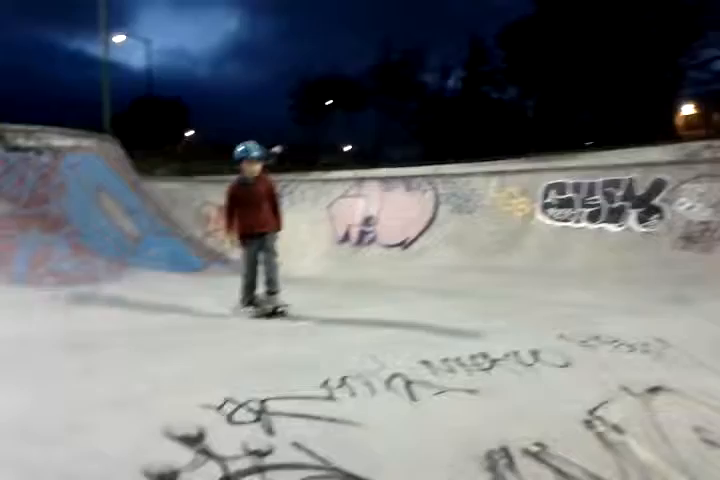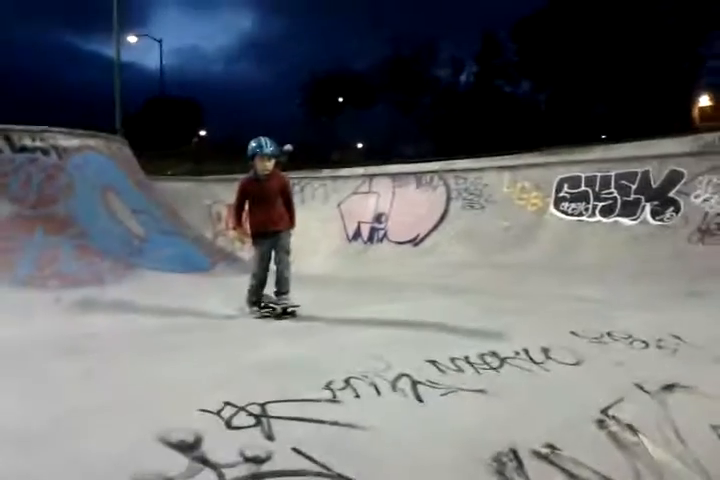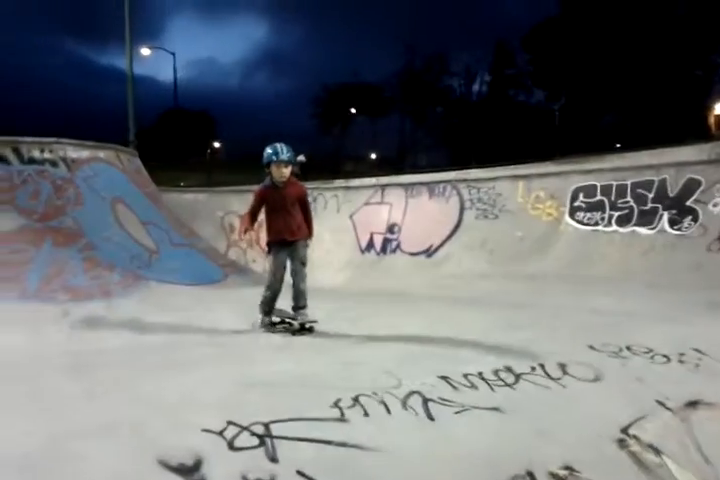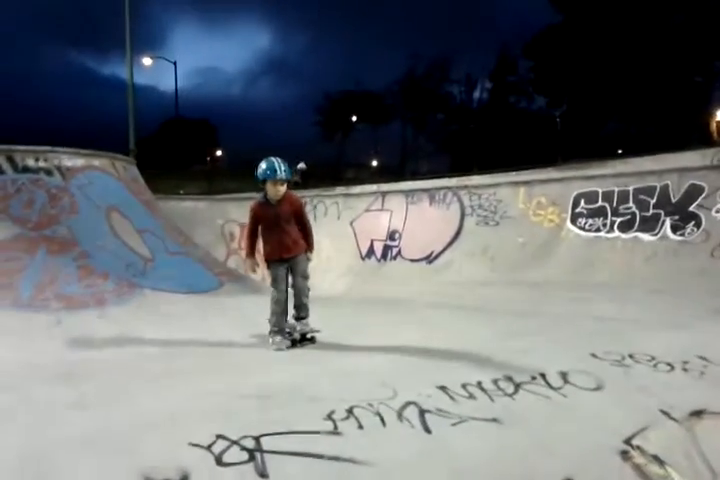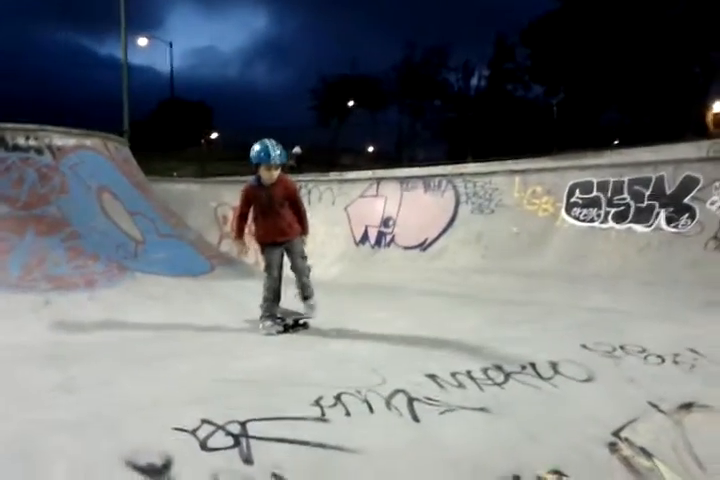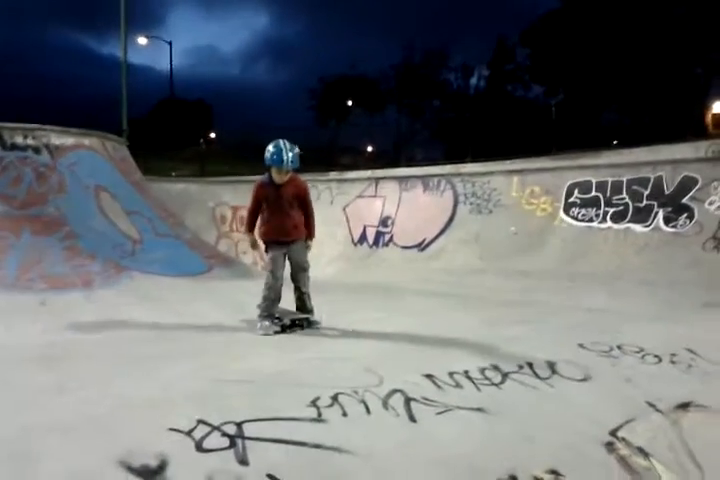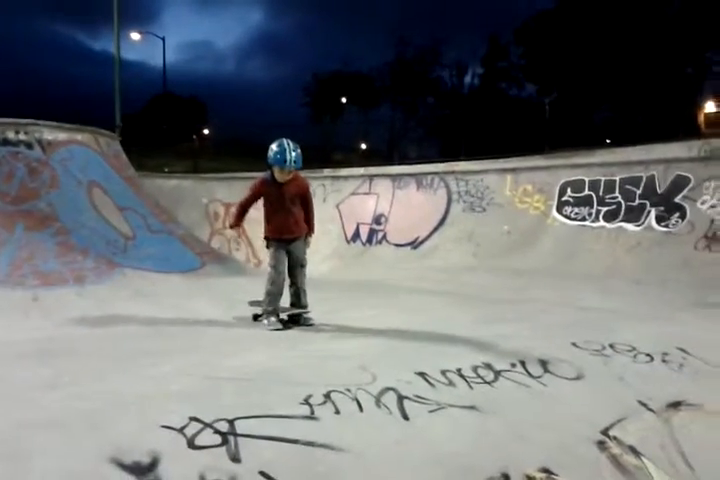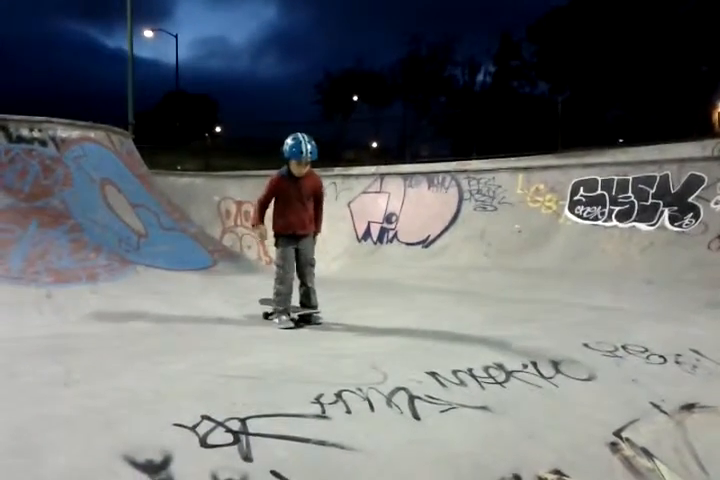
dt=0.3s
person 1, frame 1
left shoulder: (267, 183)
right shoulder: (236, 187)
left elbow: (275, 205)
right elbow: (230, 209)
left wrist: (277, 227)
right wrist: (230, 230)
left hip: (267, 231)
right hip: (247, 233)
left knee: (270, 263)
right knee: (249, 268)
left ankle: (272, 295)
right ankle: (247, 301)
person 1, frame 2
left shoulder: (281, 180)
right shoulder: (247, 183)
left elbow: (289, 203)
right elbow: (239, 205)
left wrist: (291, 224)
right wrist: (238, 226)
left hip: (281, 229)
right hip: (260, 232)
left knee: (283, 263)
right knee: (260, 268)
left ankle: (283, 295)
right ankle: (253, 301)
person 1, frame 3
left shoulder: (298, 188)
right shoulder: (264, 191)
left elbow: (307, 212)
right elbow: (253, 212)
left wrist: (309, 235)
right wrist: (248, 228)
left hip: (298, 239)
right hip: (277, 241)
left knee: (299, 275)
right knee: (275, 279)
left ankle: (301, 310)
right ankle: (265, 312)
person 1, frame 4
left shoulder: (294, 201)
right shoulder: (258, 208)
left elbow: (305, 225)
right elbow: (252, 232)
left wrist: (309, 248)
right wrist: (250, 256)
left hip: (297, 252)
right hip: (274, 257)
left knee: (301, 287)
right knee: (279, 293)
left ankle: (302, 319)
right ankle: (277, 332)
person 1, frame 5
left shoulder: (287, 185)
right shoulder: (250, 190)
left elbow: (299, 208)
right elbow: (243, 214)
left wrist: (304, 231)
right wrist: (239, 238)
left hip: (292, 235)
right hip: (268, 240)
left knee: (301, 267)
right knee: (272, 277)
left ankle: (307, 298)
right ankle: (268, 317)
person 1, frame 6
left shoulder: (299, 185)
right shoulder: (261, 187)
left elbow: (308, 211)
right elbow: (253, 210)
left wrist: (310, 236)
right wrist: (250, 233)
left hip: (297, 239)
right hip: (273, 240)
left knee: (301, 277)
right knee: (274, 278)
left ankle: (305, 313)
right ankle: (266, 318)
person 1, frame 7
left shoulder: (301, 184)
right shoulder: (263, 184)
left elbow: (308, 208)
right elbow: (245, 204)
left wrist: (309, 232)
right wrist: (236, 225)
left hip: (298, 236)
right hip: (275, 237)
left knee: (298, 274)
right knee: (276, 274)
left ankle: (299, 311)
right ankle: (270, 314)
person 1, frame 8
left shoulder: (315, 181)
right shoulder: (278, 180)
left elbow: (318, 206)
right elbow: (263, 202)
left wrist: (316, 230)
right wrist: (259, 224)
left hip: (306, 234)
right hip: (284, 234)
left knee: (307, 273)
right knee: (284, 273)
left ankle: (308, 310)
right ankle: (281, 312)
